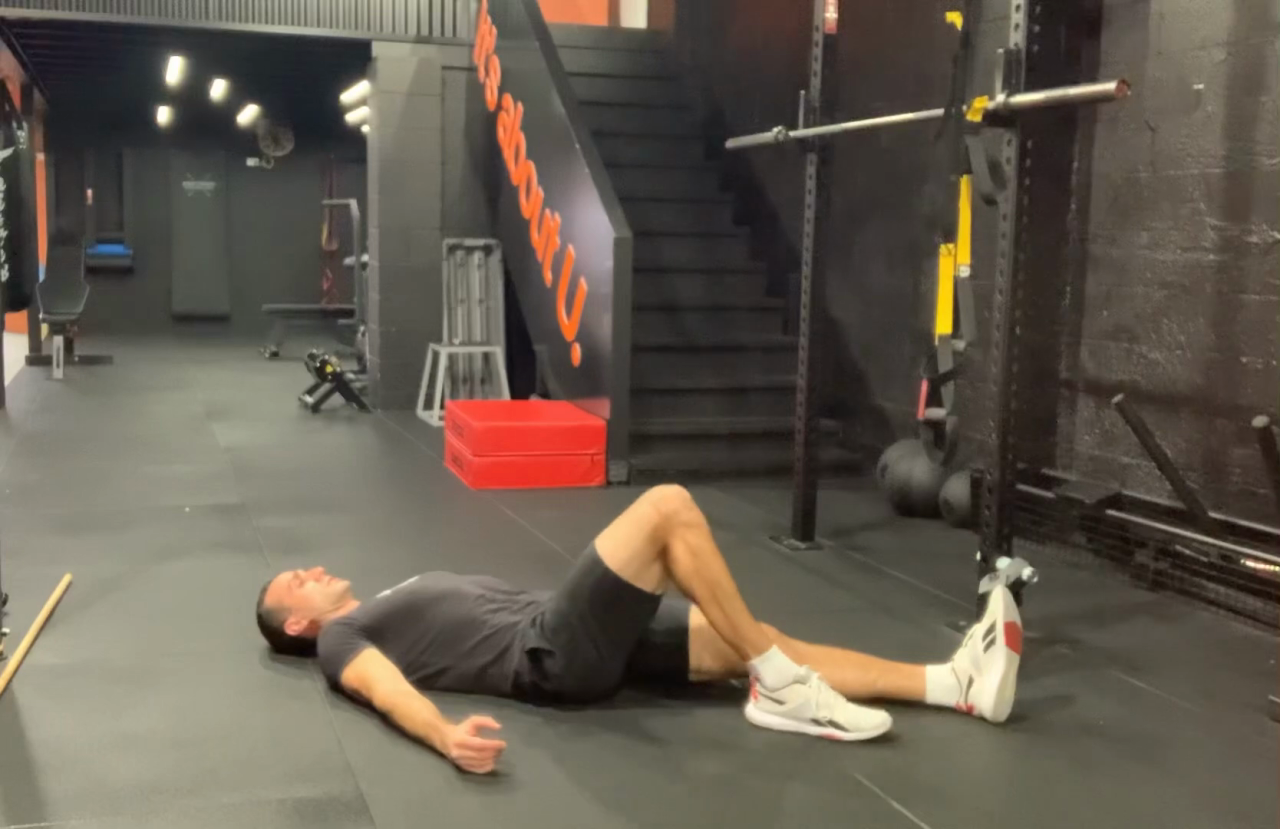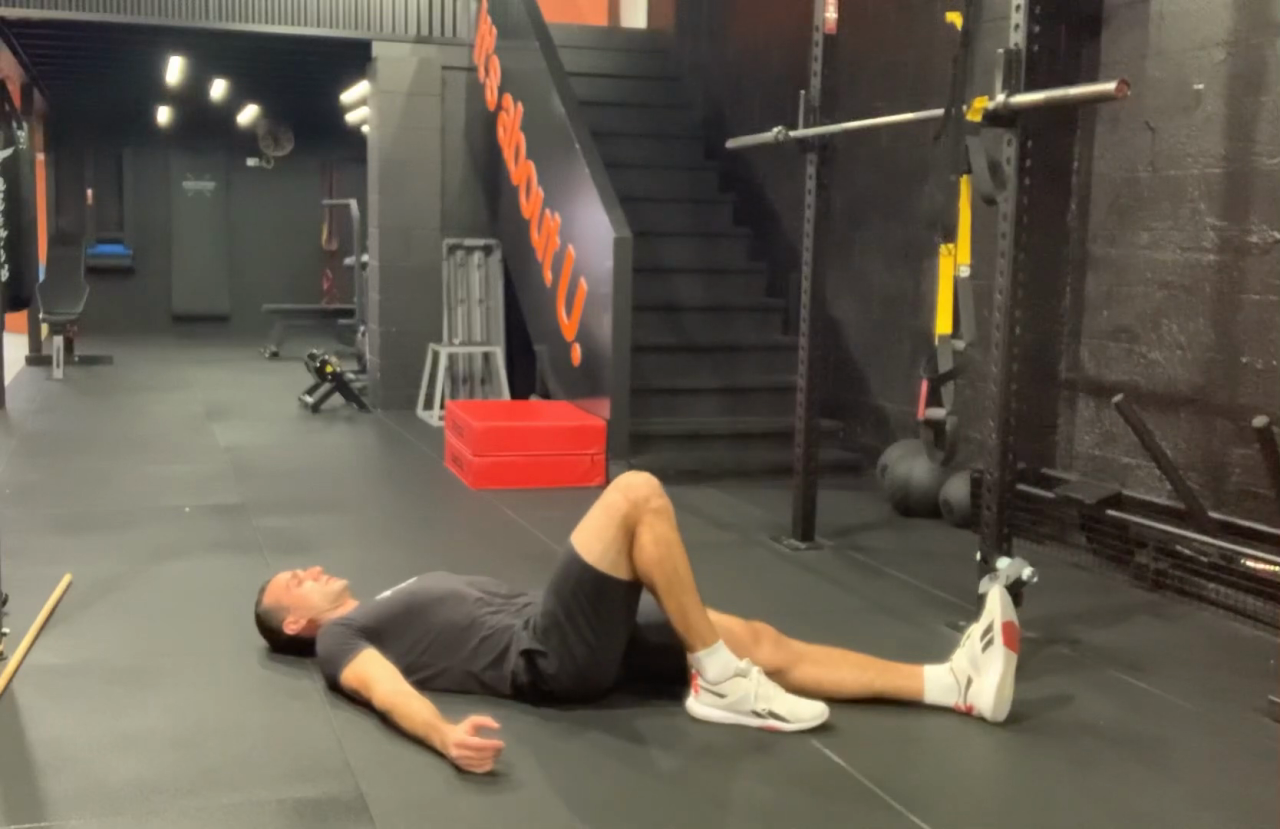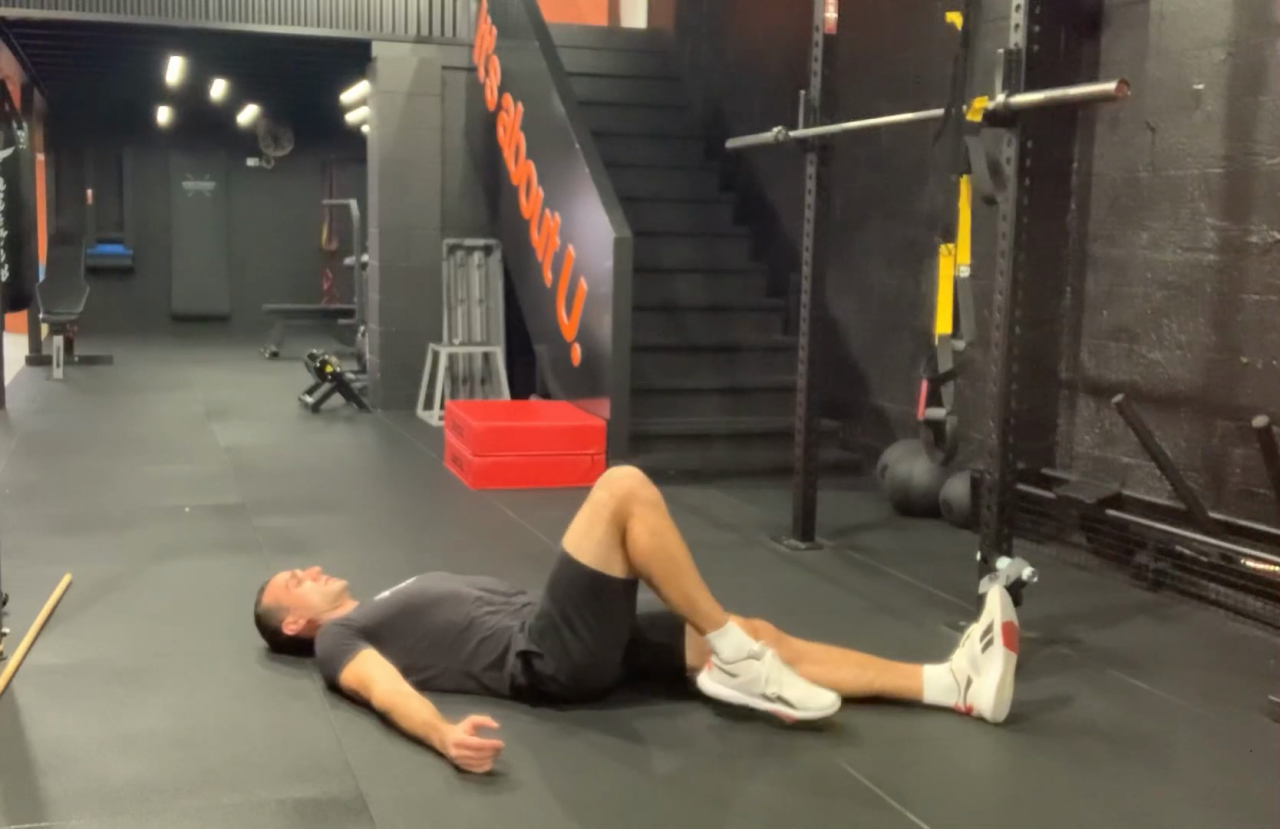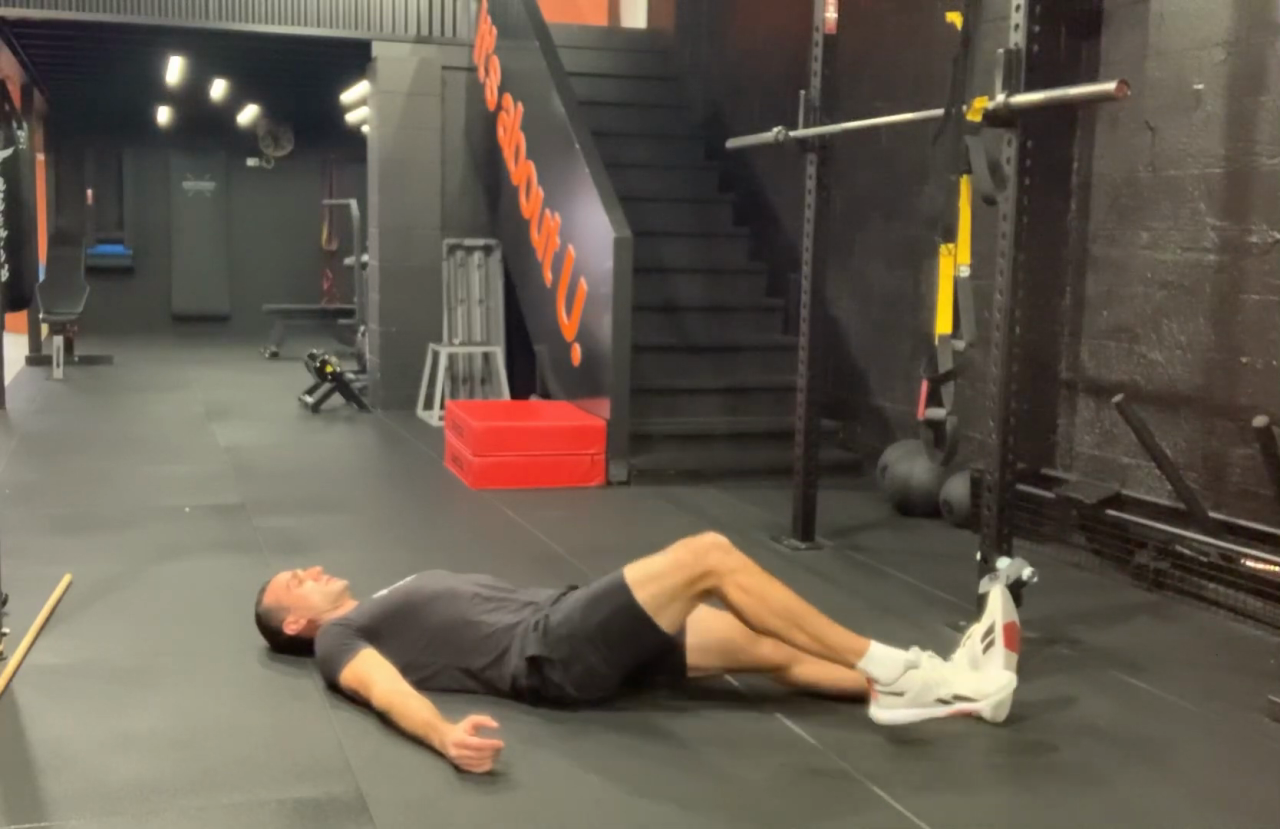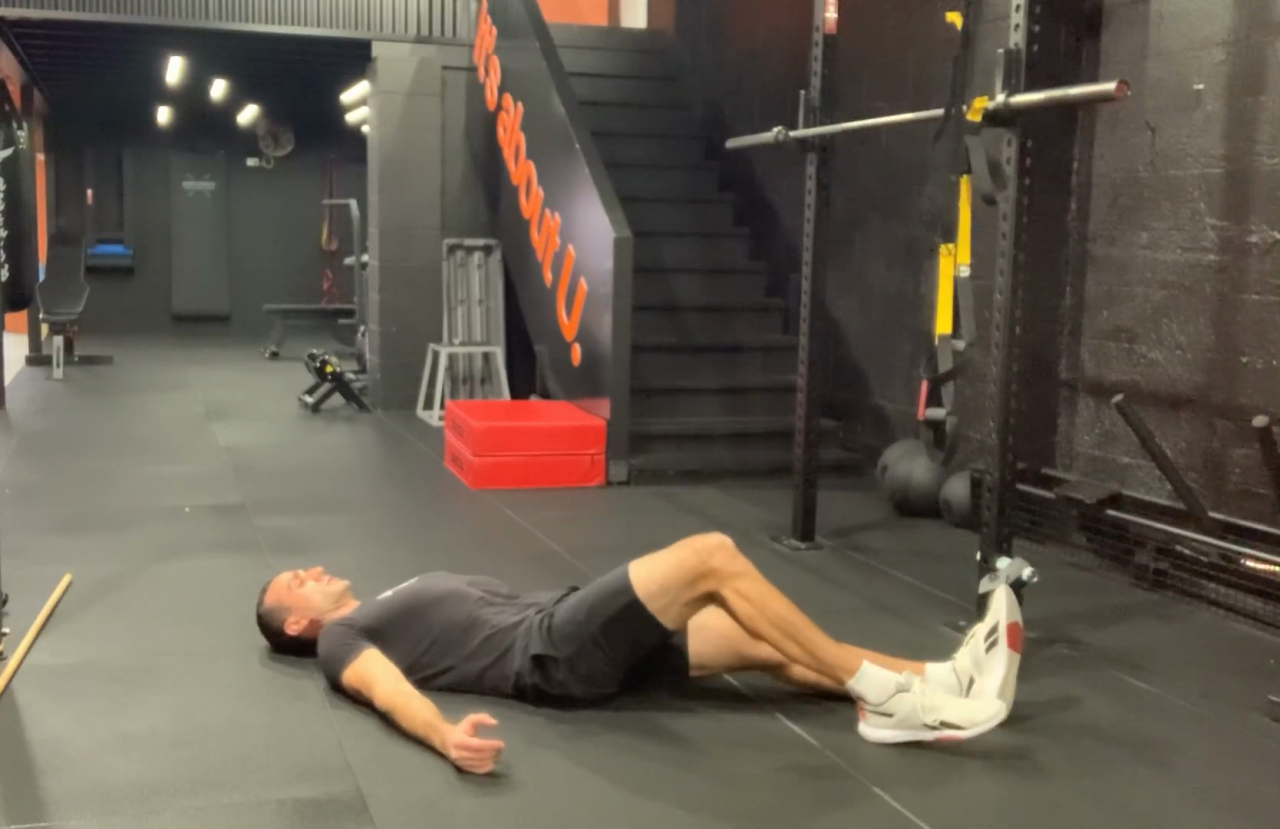
dt=0.7s
person 1, frame 1
left shoulder: (389, 607)
right shoulder: (341, 640)
right elbow: (387, 689)
right wrist: (444, 733)
left hip: (563, 633)
right hip: (554, 658)
left knee: (758, 639)
right knee: (668, 505)
left ankle: (960, 683)
right ankle: (780, 688)
person 1, frame 2
left shoulder: (390, 606)
right shoulder: (341, 641)
right elbow: (385, 689)
right wrist: (445, 734)
left hip: (574, 635)
right hip: (549, 657)
left knee: (759, 641)
right knee: (637, 492)
left ankle: (958, 685)
right ankle: (721, 684)
person 1, frame 3
left shoulder: (392, 605)
right shoulder: (339, 641)
right elbow: (387, 688)
right wrist: (444, 733)
left hip: (581, 640)
right hip: (550, 658)
left knee: (755, 643)
right knee: (622, 486)
left ankle: (958, 684)
right ankle: (737, 659)
person 1, frame 4
left shoulder: (386, 607)
right shoulder: (340, 639)
right elbow: (387, 689)
right wrist: (444, 734)
left hip: (562, 617)
right hip: (554, 658)
left knee: (761, 645)
right knee: (706, 554)
left ankle: (929, 686)
right ankle: (893, 676)
person 1, frame 5
left shoulder: (390, 608)
right shoulder: (342, 641)
right elbow: (387, 688)
right wrist: (444, 734)
left hip: (567, 624)
right hip: (558, 656)
left knee: (764, 645)
right knee: (711, 556)
left ankle: (950, 677)
right ankle: (885, 699)
